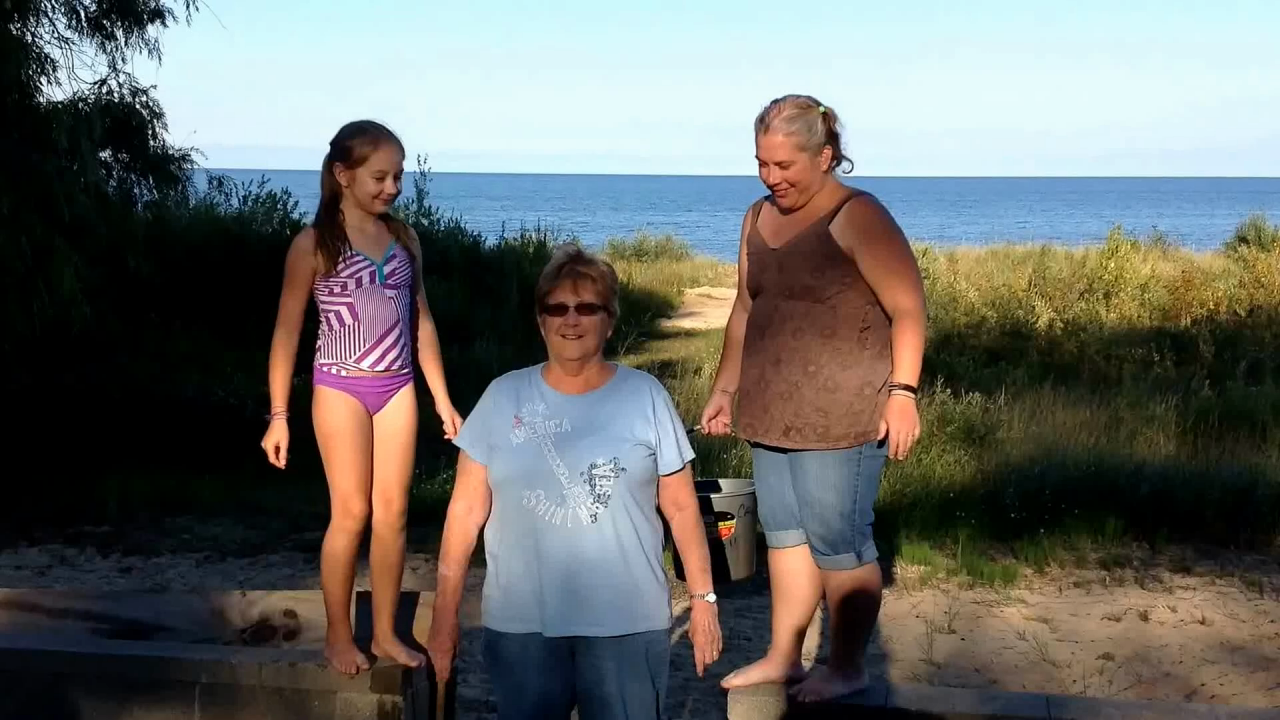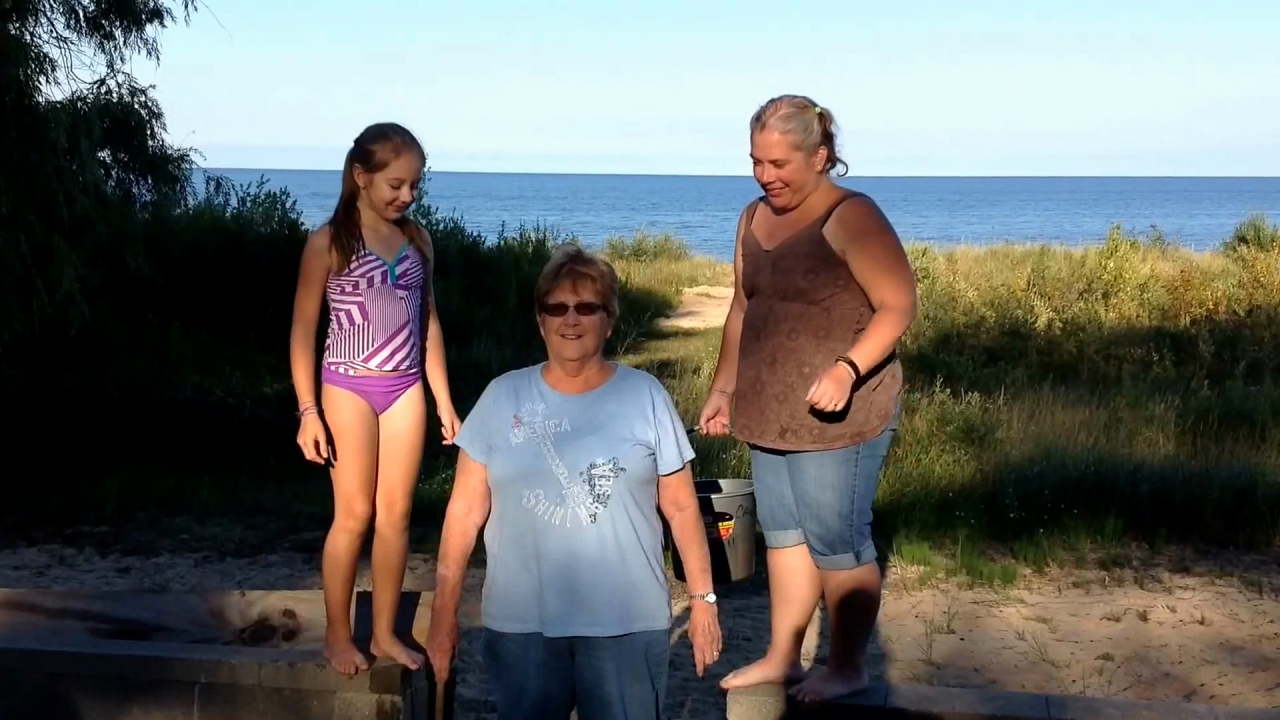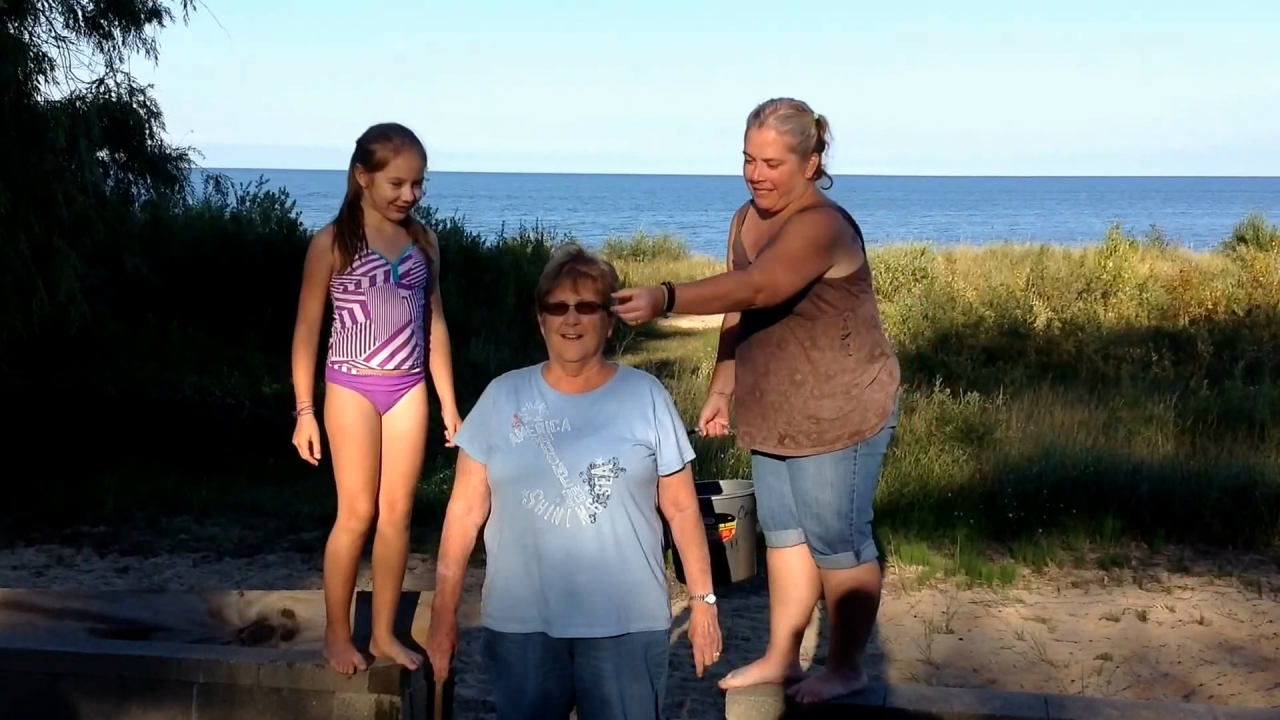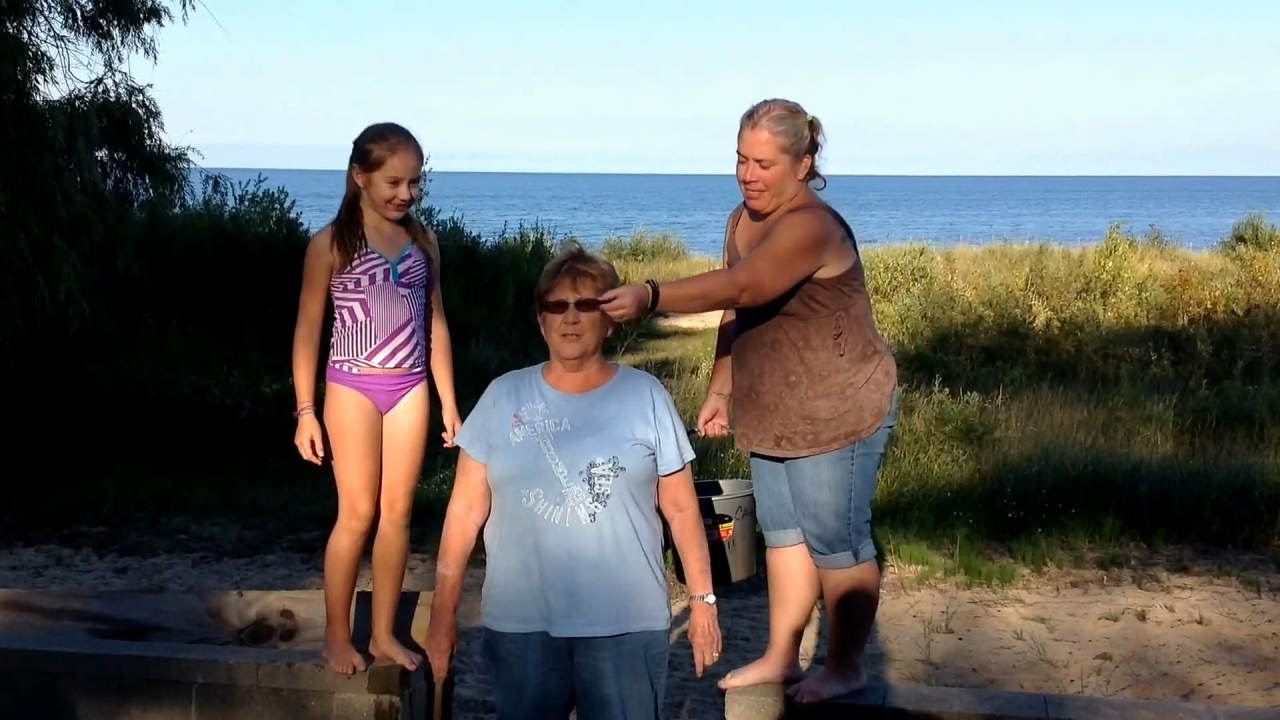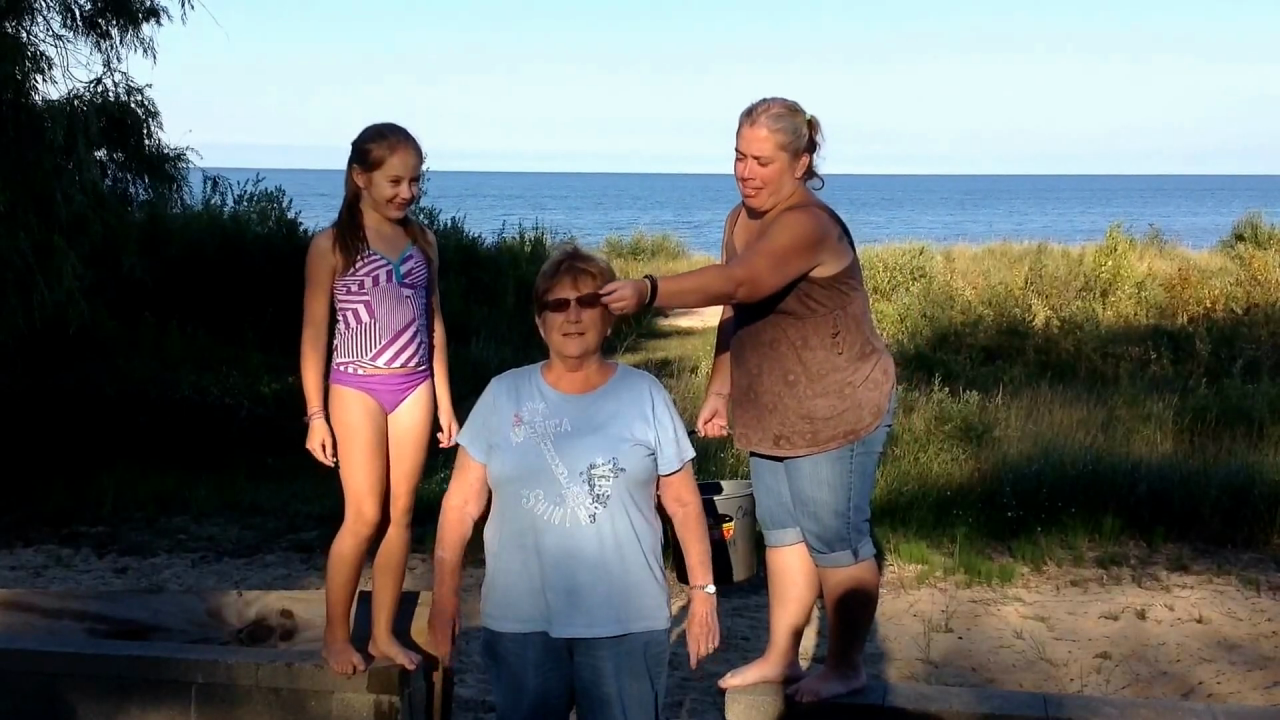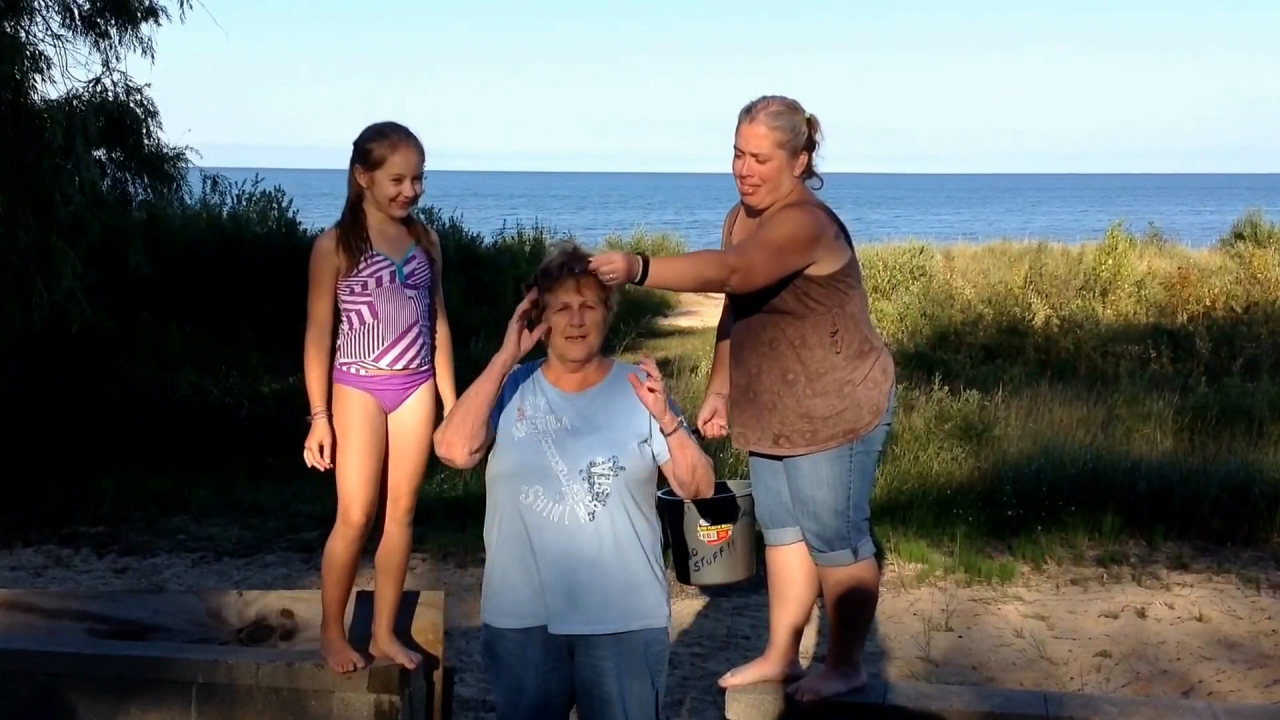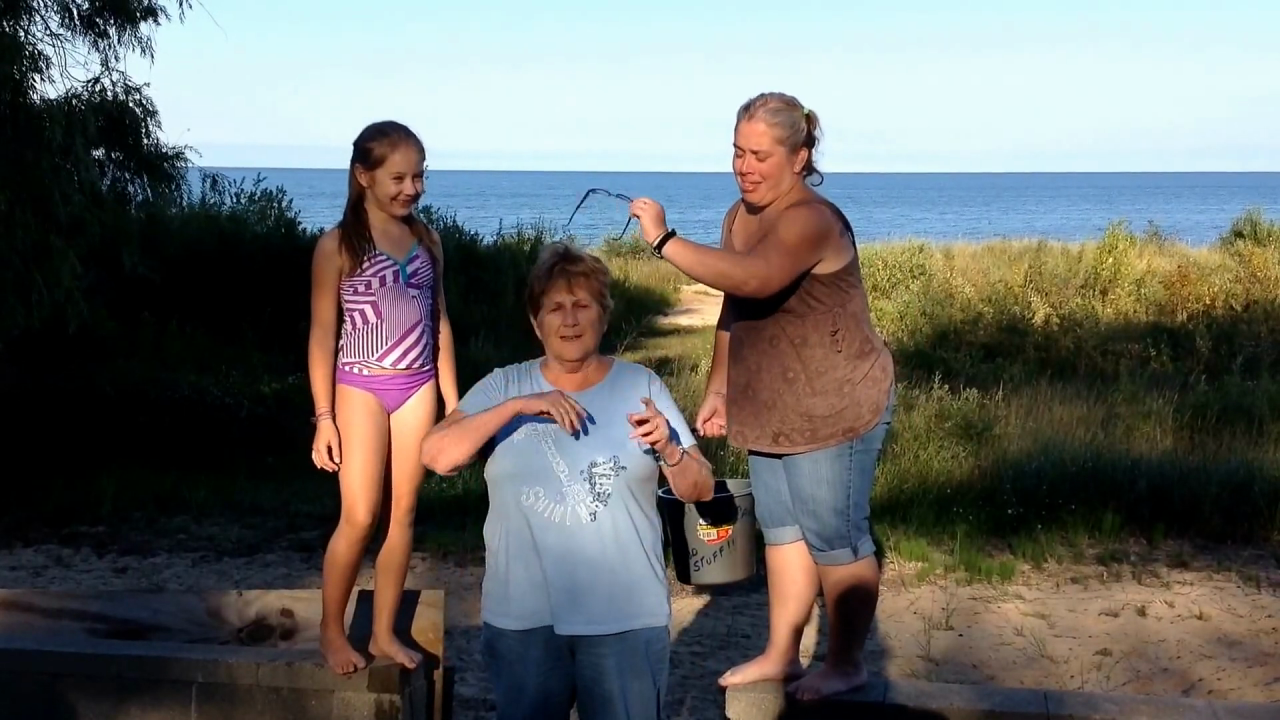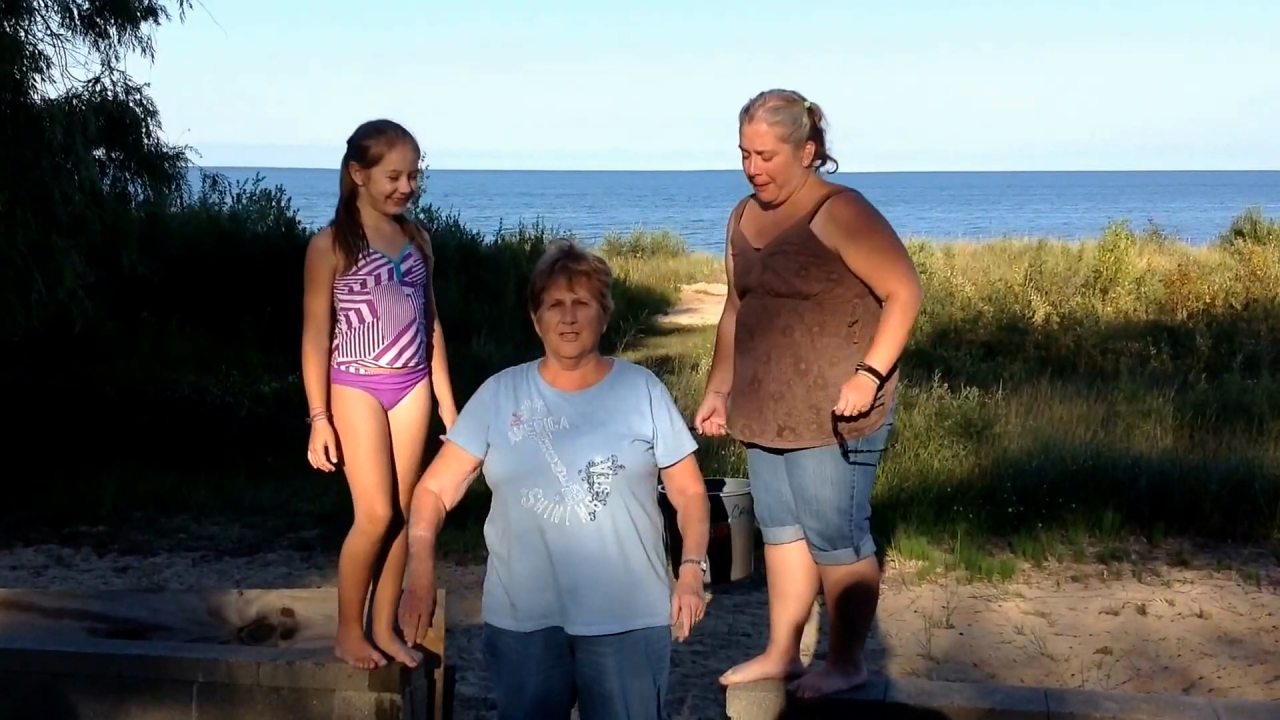
dt=0.5s
person 1, frame 1
left shoulder: (858, 217)
right shoulder: (758, 218)
left elbow: (908, 309)
left wrist: (902, 391)
right wrist: (725, 388)
left hip: (839, 414)
right hip: (774, 410)
left knee: (838, 541)
right knee: (784, 533)
left ankle: (848, 667)
right ankle: (782, 657)
person 1, frame 2
left shoulder: (853, 218)
right shoulder: (753, 218)
left elbow: (897, 307)
left wrist: (846, 367)
right wrist: (723, 388)
left hip: (836, 414)
right hip: (772, 411)
left knee: (836, 541)
right knee: (782, 532)
left ankle: (847, 666)
right ankle: (781, 657)
person 1, frame 3
left shoulder: (821, 225)
right shoulder: (744, 220)
left elbow: (754, 289)
left wrist: (665, 298)
right wrist: (721, 389)
left hip: (839, 413)
right hip: (775, 412)
left knee: (836, 540)
right knee: (783, 532)
left ankle: (847, 666)
right ankle: (780, 656)
person 1, frame 4
left shoulder: (812, 225)
right shoulder: (742, 220)
left elbow: (740, 288)
left wrist: (648, 297)
right wrist: (720, 390)
left hip: (836, 412)
right hip: (774, 412)
left knee: (835, 541)
right knee: (783, 533)
left ankle: (846, 666)
right ankle: (780, 656)
person 1, frame 5
left shoulder: (808, 225)
right shoulder: (740, 219)
left elbow: (736, 283)
left wrist: (646, 291)
right wrist: (719, 390)
left hip: (835, 411)
right hip: (773, 412)
left knee: (833, 539)
right knee: (782, 532)
left ankle: (846, 665)
right ankle: (780, 656)
person 1, frame 6
left shoulder: (805, 223)
right shoulder: (740, 217)
left elbow: (729, 271)
left wrist: (637, 268)
right wrist: (720, 390)
left hip: (834, 410)
right hip: (773, 411)
left knee: (835, 539)
right knee: (782, 531)
left ankle: (845, 664)
right ankle: (780, 655)
person 1, frame 7
left shoulder: (811, 221)
right shoulder: (740, 215)
left elbow: (753, 278)
left wrist: (664, 238)
right wrist: (719, 390)
left hip: (834, 410)
right hip: (772, 410)
left knee: (834, 537)
right knee: (781, 530)
left ankle: (846, 663)
right ankle: (780, 654)
person 1, frame 8
left shoulder: (841, 213)
right shoulder: (744, 218)
left elbow: (903, 293)
left wrist: (870, 374)
right wrist: (718, 390)
left hip: (835, 410)
right hip: (769, 410)
left knee: (837, 538)
right knee: (780, 529)
left ankle: (846, 661)
right ankle: (780, 653)
person 2, frame 1
left shoulder: (404, 238)
right shoulder: (314, 243)
left elbow: (421, 319)
right elbow: (287, 330)
left wrist: (443, 398)
right wrist: (279, 415)
left hip: (397, 388)
right hip: (341, 390)
left knee: (393, 511)
right knee: (351, 513)
left ankle: (385, 632)
right ankle: (338, 635)
person 2, frame 2
left shoulder: (417, 240)
right shoulder: (328, 242)
right elbow: (303, 329)
left wrist: (444, 400)
right wrist: (308, 411)
left hip: (405, 390)
right hip: (349, 389)
left knee: (396, 512)
right knee: (354, 513)
left ankle: (385, 633)
right ankle: (338, 635)
person 2, frame 3
left shoulder: (423, 241)
right shoulder: (333, 242)
right elbow: (307, 328)
left wrist: (449, 402)
right wrist: (304, 410)
left hip: (409, 390)
right hip: (352, 388)
left knee: (398, 512)
right knee: (357, 512)
left ankle: (384, 633)
right ankle: (337, 634)
person 2, frame 4
left shoulder: (423, 241)
right shoulder: (332, 243)
right elbow: (308, 329)
left wrist: (449, 400)
right wrist: (305, 410)
left hip: (410, 389)
right hip: (353, 388)
left knee: (398, 512)
right knee: (358, 513)
left ankle: (383, 633)
right ankle: (336, 635)
person 2, frame 5
left shoulder: (422, 241)
right shoulder: (332, 244)
right elbow: (314, 332)
left wrist: (444, 400)
right wrist: (315, 414)
left hip: (413, 389)
right hip: (356, 389)
left knee: (401, 513)
right knee: (364, 515)
left ankle: (383, 633)
right ankle: (336, 634)
person 2, frame 6
left shoulder: (425, 241)
right shoulder: (336, 245)
right elbow: (319, 333)
left wrist: (451, 401)
right wrist: (319, 416)
left hip: (416, 389)
right hip: (360, 389)
left knee: (401, 513)
right knee: (355, 516)
left ankle: (384, 633)
right ankle: (332, 631)
person 2, frame 7
left shoulder: (427, 240)
right shoulder: (339, 244)
right elbow: (322, 333)
left wrist: (453, 401)
right wrist: (323, 417)
left hip: (417, 389)
right hip: (361, 388)
left knee: (402, 513)
right knee: (359, 516)
left ankle: (384, 632)
right ankle: (331, 628)
person 2, frame 8
left shoulder: (417, 238)
right shoulder: (331, 244)
right elbow: (316, 335)
left wrist: (446, 398)
right wrist: (319, 417)
left hip: (411, 387)
right hip: (357, 388)
left knee: (400, 512)
right knee: (374, 514)
left ankle: (387, 630)
right ankle: (348, 631)
person 3, frame 1
left shoulder: (646, 396)
right shoulder: (503, 397)
left elbow: (681, 508)
right elbow: (466, 511)
left wrist: (702, 599)
right wrist: (445, 613)
left hip: (628, 623)
right hip: (521, 623)
person 3, frame 2
left shoulder: (646, 396)
right shoulder: (502, 397)
left elbow: (681, 507)
right elbow: (465, 511)
left wrist: (702, 598)
right wrist: (444, 613)
left hip: (627, 623)
right hip: (520, 623)
person 3, frame 3
left shoulder: (646, 395)
right shoulder: (502, 396)
left elbow: (681, 508)
right elbow: (465, 511)
left wrist: (702, 599)
right wrist: (444, 611)
left hip: (627, 623)
right hip: (520, 623)
person 3, frame 4
left shoulder: (646, 395)
right shoulder: (503, 397)
left elbow: (681, 507)
right elbow: (466, 510)
left wrist: (702, 598)
right wrist: (443, 610)
left hip: (626, 622)
right hip: (520, 622)
person 3, frame 5
left shoulder: (644, 394)
right shoulder: (503, 394)
left elbow: (683, 501)
right elbow: (461, 503)
left wrist: (702, 589)
right wrist: (444, 596)
left hip: (626, 621)
right hip: (521, 621)
person 3, frame 6
left shoulder: (638, 387)
right shoulder: (510, 390)
left elbow: (698, 486)
right elbow: (453, 449)
left wrist: (666, 418)
right wrist: (505, 356)
left hip: (624, 617)
right hip: (521, 616)
person 3, frame 7
left shoulder: (640, 387)
right shoulder: (503, 386)
left elbow: (700, 489)
right elbow: (437, 455)
left wrist: (669, 448)
right wrist: (518, 404)
left hip: (624, 617)
right hip: (522, 616)
person 3, frame 8
left shoulder: (642, 389)
right shoulder: (499, 394)
left elbow: (689, 492)
right elbow: (435, 490)
left wrist: (692, 568)
right wrist: (420, 573)
left hip: (626, 617)
right hip: (521, 618)
